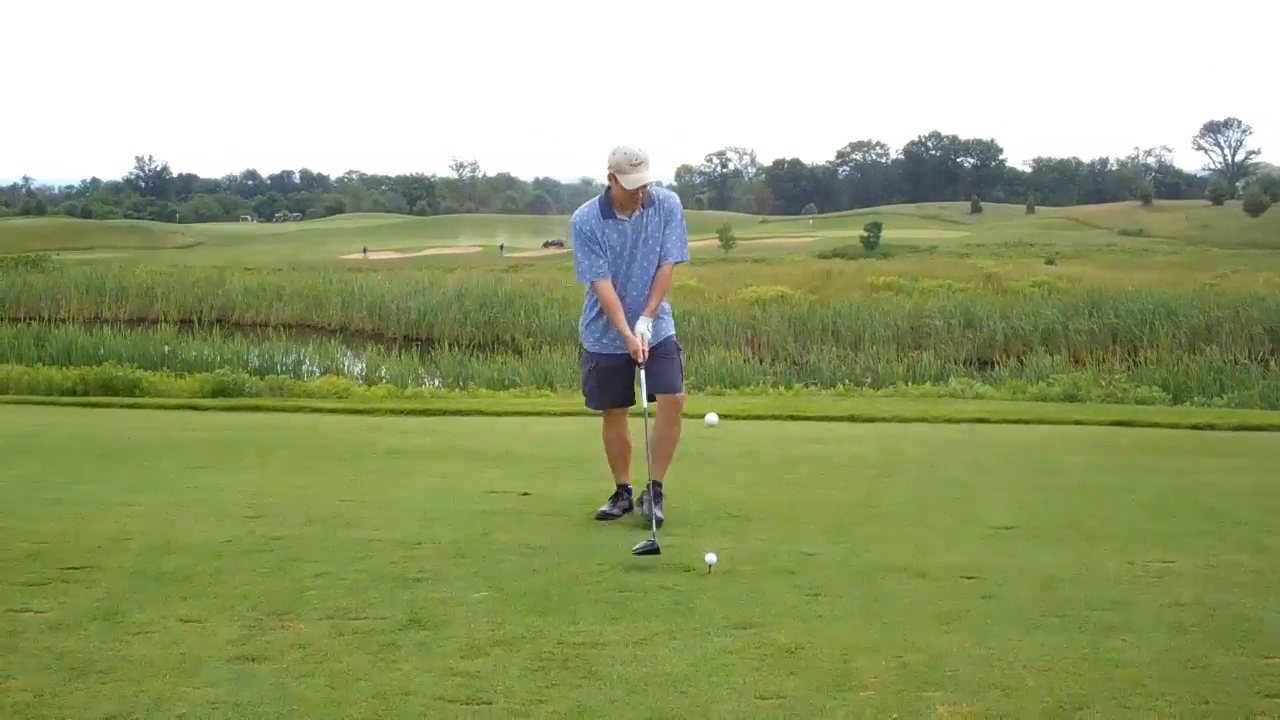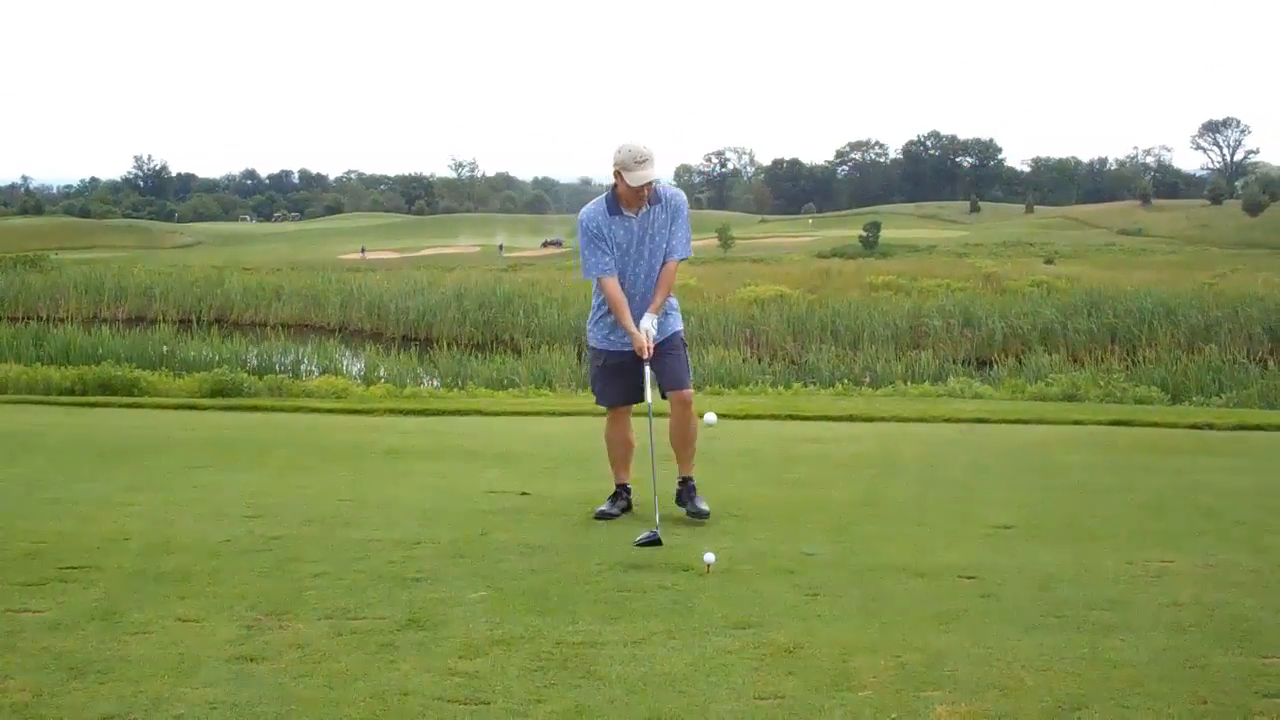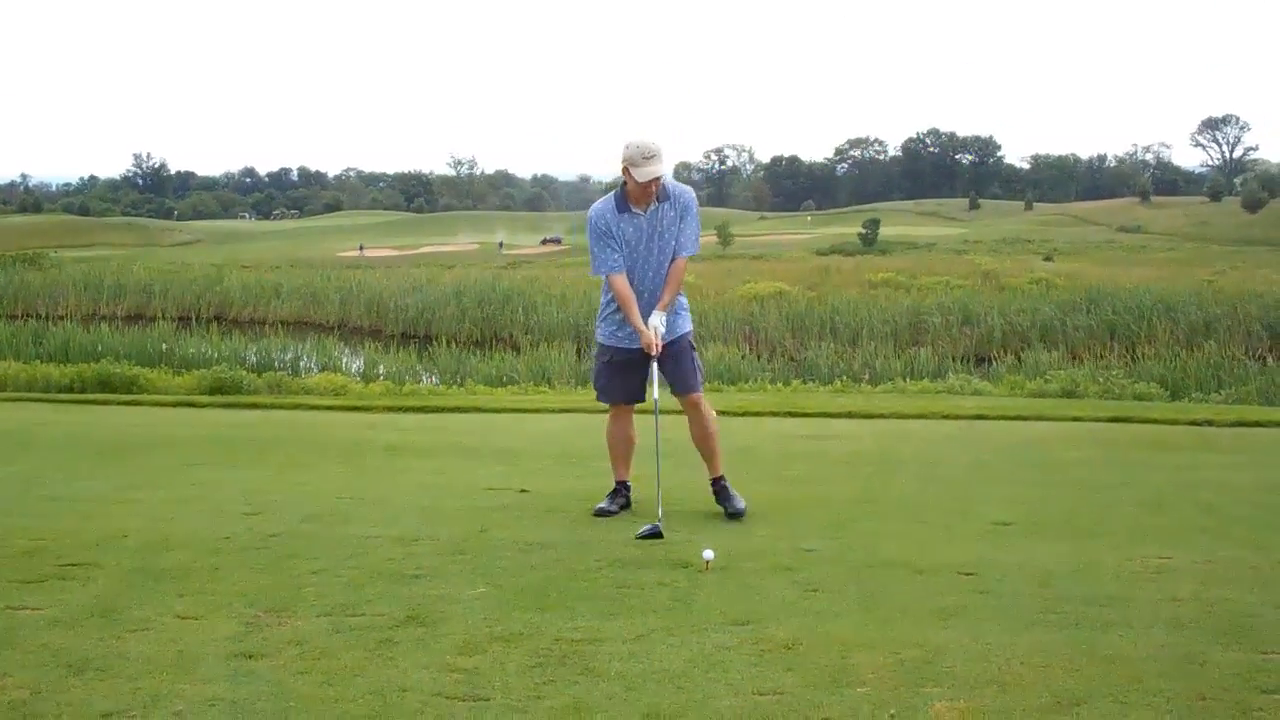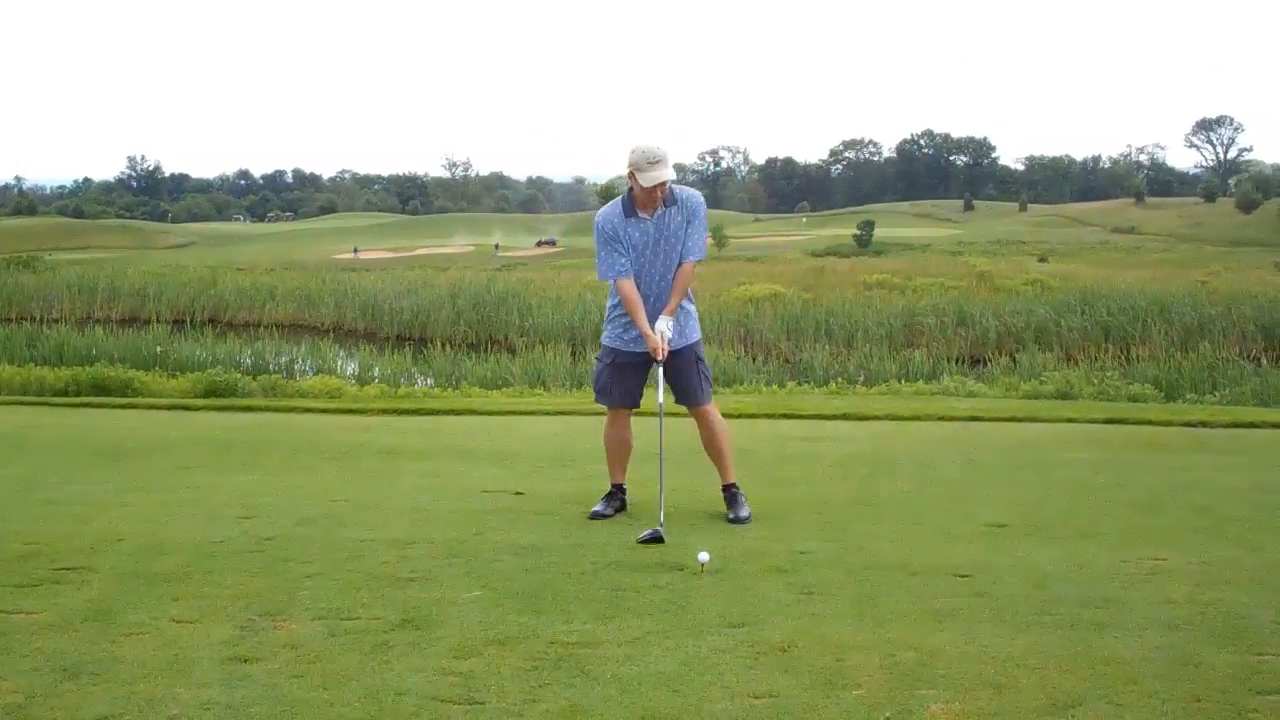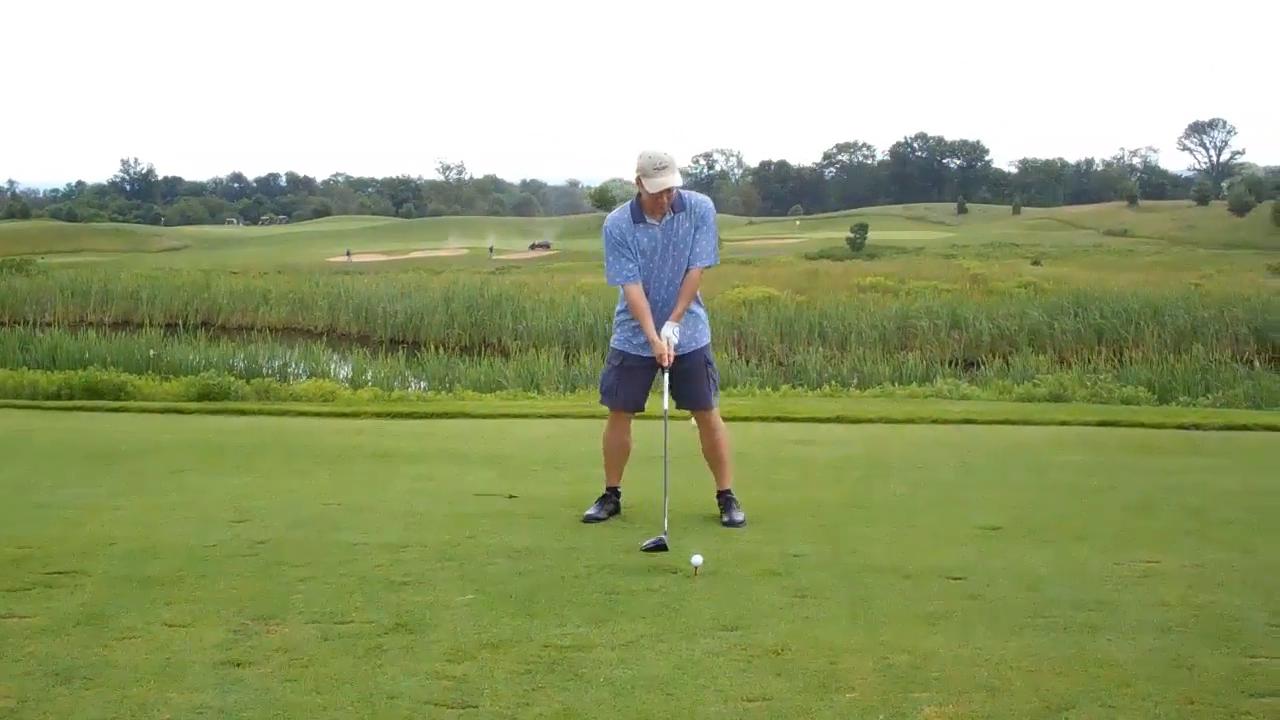
dt=0.1s
person 1, frame 1
left shoulder: (668, 204)
right shoulder: (585, 220)
left elbow: (667, 264)
right elbow: (601, 283)
left wrist: (646, 319)
right wrist: (626, 334)
left hip: (655, 326)
right hip: (604, 333)
left knee: (672, 401)
right knee: (613, 414)
left ankle: (654, 490)
right ankle: (622, 491)
person 1, frame 2
left shoulder: (674, 201)
right shoulder: (591, 218)
left elbow: (672, 263)
right elbow: (606, 281)
left wrist: (651, 316)
right wrist: (631, 332)
left hip: (664, 322)
right hip: (611, 330)
left knee: (683, 398)
right knee: (617, 411)
left ankle: (687, 485)
right ankle: (621, 491)
person 1, frame 3
left shoulder: (683, 198)
right shoulder: (601, 215)
left elbow: (681, 260)
right elbow: (616, 278)
left wrist: (660, 313)
right wrist: (641, 329)
left hip: (672, 321)
right hip: (619, 329)
left knee: (694, 401)
right knee: (620, 409)
left ankle: (719, 484)
right ankle: (620, 489)
person 1, frame 4
left shoulder: (692, 203)
right shoulder: (608, 219)
left elbow: (689, 265)
right elbow: (624, 282)
left wrist: (666, 318)
right wrist: (647, 333)
left hip: (679, 327)
right hip: (625, 334)
left knee: (703, 410)
right knee: (617, 411)
left ankle: (732, 491)
right ankle: (616, 492)
person 1, frame 5
left shoulder: (700, 208)
right shoulder: (616, 225)
left elbow: (696, 270)
right elbow: (631, 287)
left wrist: (673, 323)
right wrist: (653, 338)
left hip: (689, 334)
right hip: (634, 337)
left knee: (707, 414)
right knee: (619, 415)
left ankle: (727, 496)
right ankle: (610, 495)
